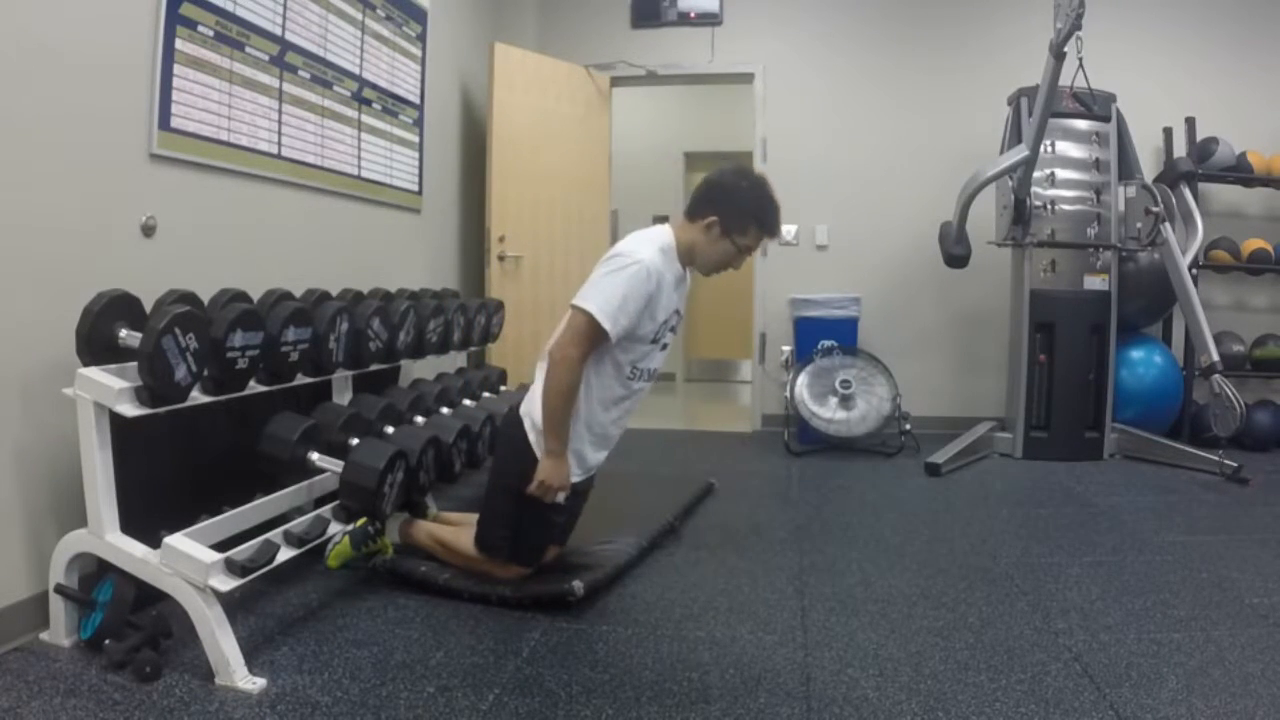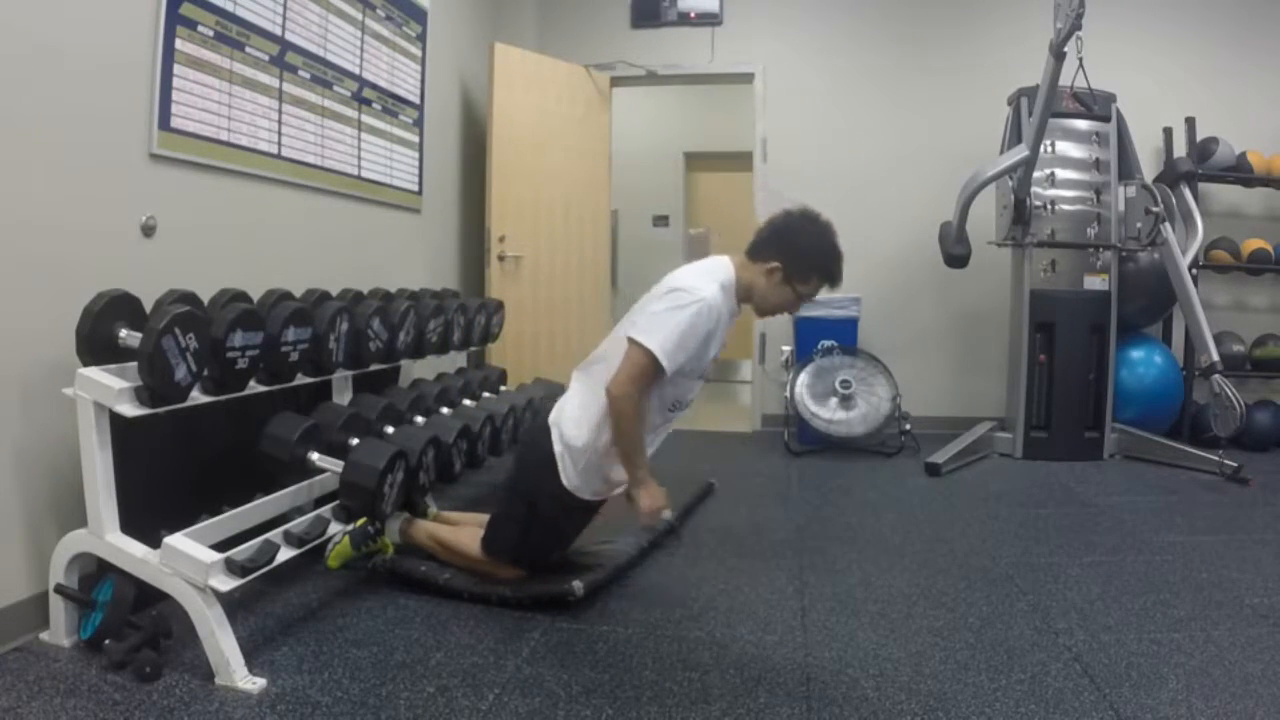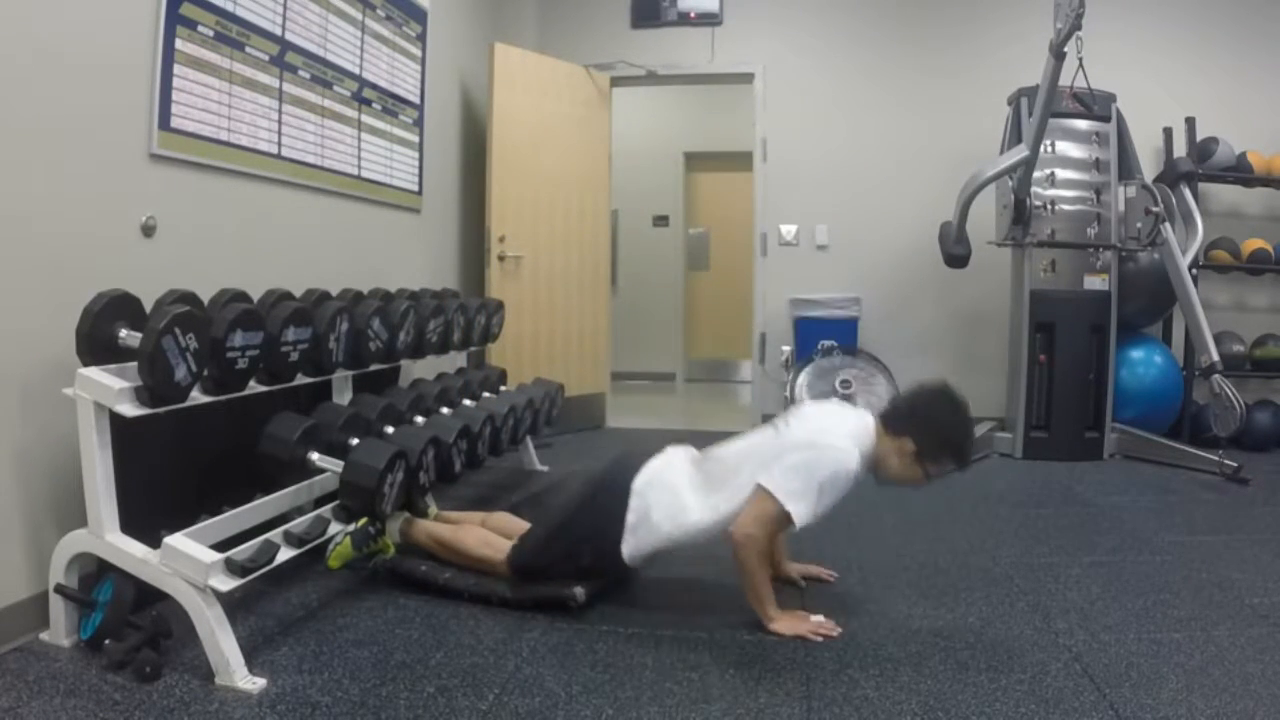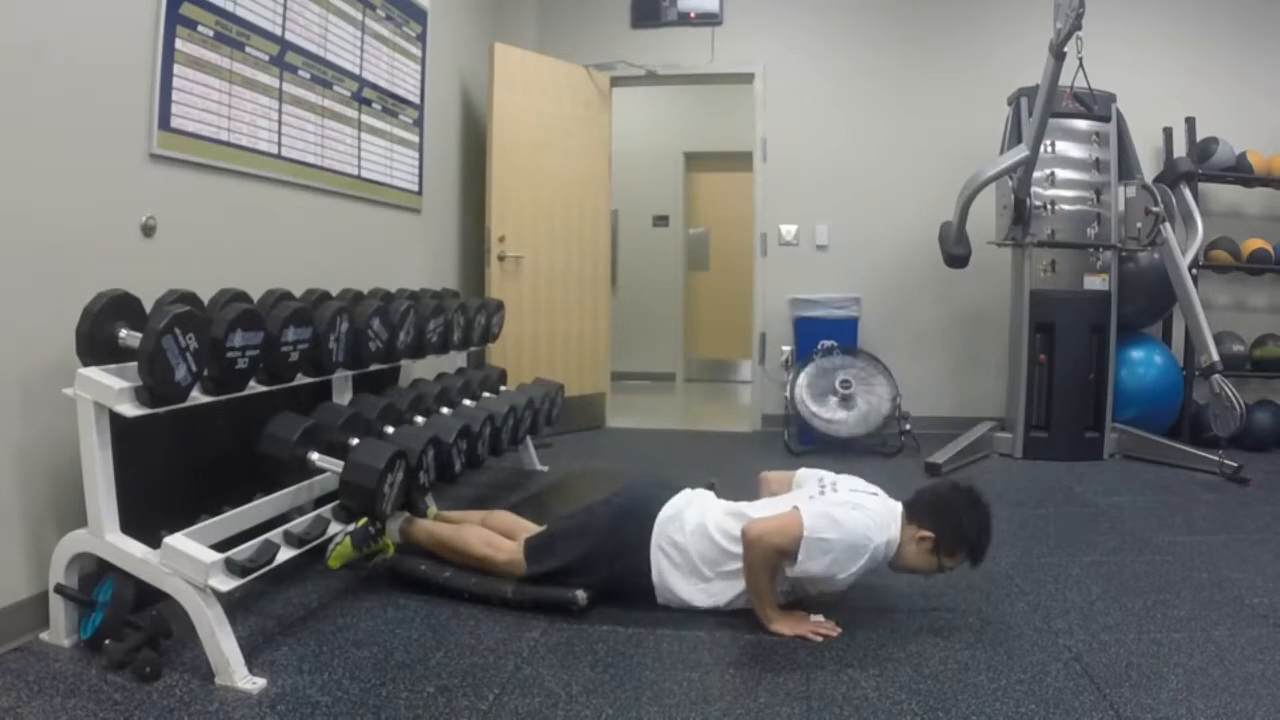
dt=0.4s
person 1, frame 1
left shoulder: (675, 268)
right shoulder: (642, 264)
right elbow: (567, 354)
right wrist: (553, 455)
left hip: (581, 452)
right hip: (543, 446)
left knee: (541, 553)
right knee: (508, 566)
left ankle: (424, 517)
right ankle: (394, 530)
person 1, frame 2
left shoulder: (720, 288)
right shoulder: (702, 299)
right elbow: (623, 389)
left wrist: (635, 470)
right wrist: (642, 482)
left hip: (584, 455)
right hip: (570, 457)
left knee: (530, 550)
right knee: (506, 564)
left ankle: (419, 517)
right ankle: (397, 530)
person 1, frame 3
left shoulder: (839, 417)
right shoulder: (837, 452)
right elbow: (746, 531)
left wrist: (780, 565)
right wrist: (772, 614)
left hip: (644, 482)
right hip: (634, 516)
left knee: (525, 532)
right knee: (513, 560)
left ankle: (417, 509)
right ankle: (398, 529)
person 1, frame 4
left shoulder: (866, 497)
right shoulder: (867, 532)
left elbow: (771, 481)
right elbow: (761, 536)
left wrist: (794, 571)
right wrist: (773, 614)
left hip: (665, 514)
right hip: (648, 547)
left knee: (530, 536)
right knee: (513, 559)
left ankle: (413, 512)
right ankle: (395, 530)
